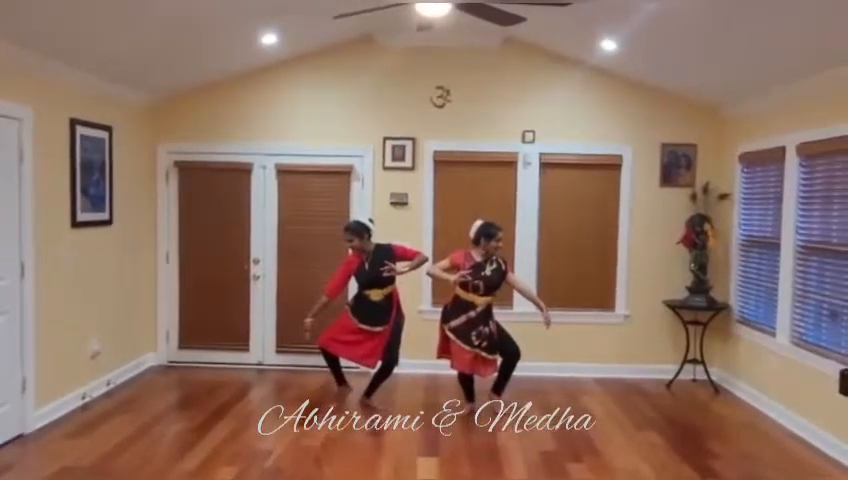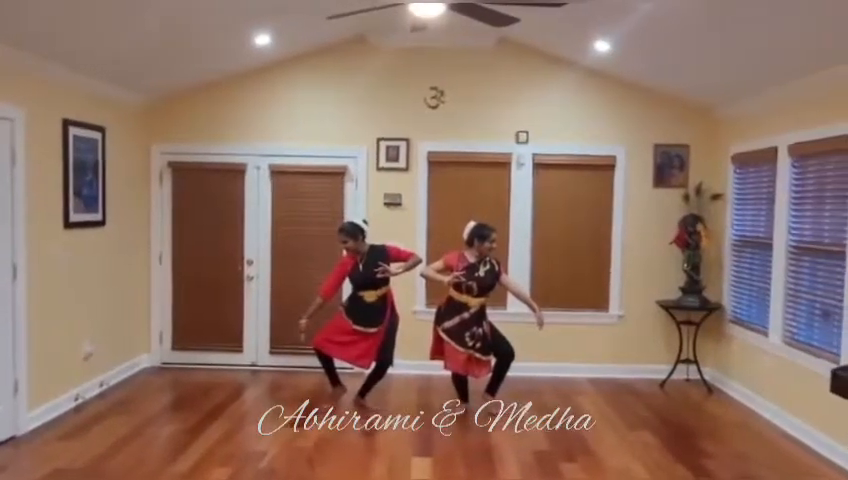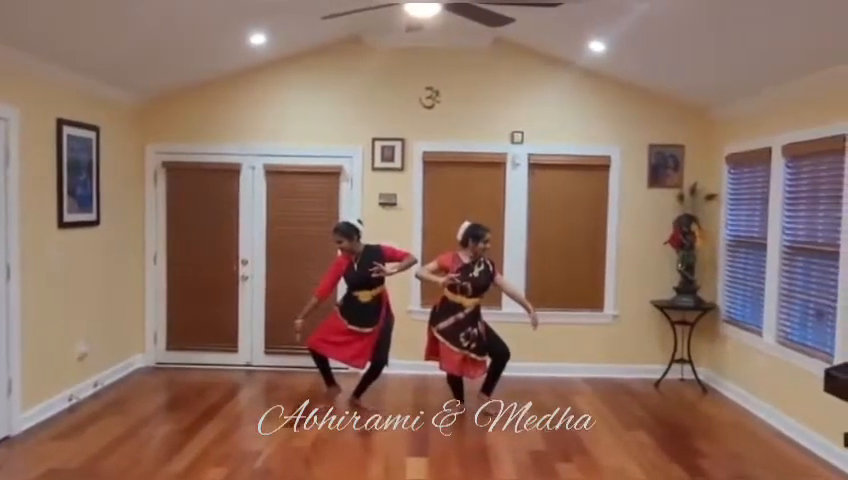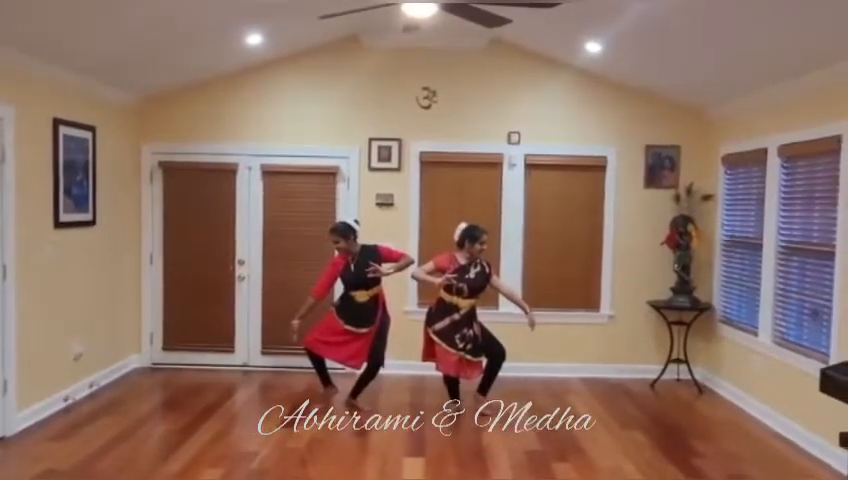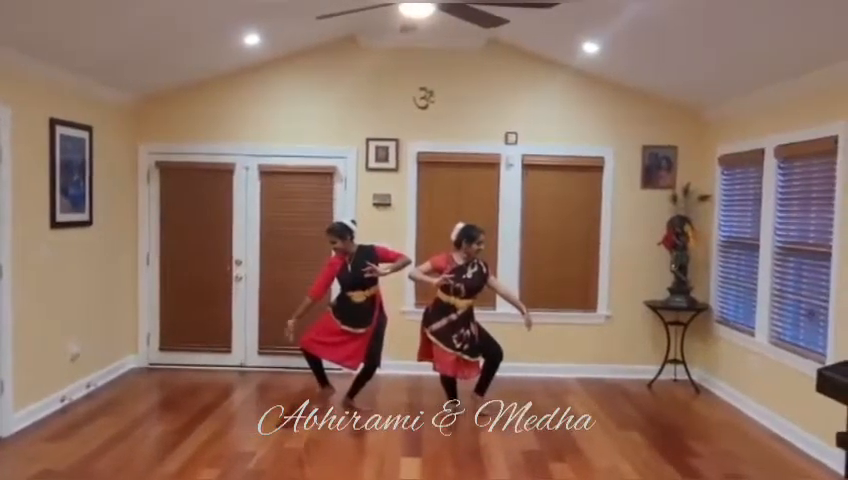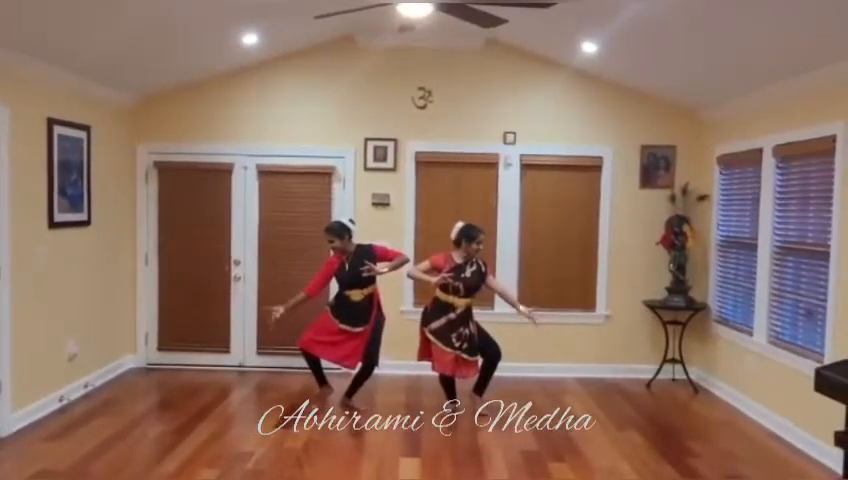
dt=0.3s
person 1, frame 1
left shoulder: (498, 264)
right shoulder: (462, 257)
left elbow: (520, 286)
right elbow: (431, 270)
left wrist: (542, 307)
right wrist: (452, 278)
left hip: (483, 318)
right hip: (459, 317)
left knee: (512, 352)
right knee: (464, 362)
left ankle: (495, 393)
right ankle: (470, 402)
person 1, frame 2
left shoulder: (492, 265)
right shoulder: (456, 259)
left elbow: (513, 287)
right elbow: (425, 271)
left wrist: (535, 308)
right wrist: (445, 279)
left hip: (477, 319)
right hip: (453, 318)
left knee: (506, 353)
right knee: (458, 363)
left ankle: (489, 394)
right ankle: (464, 402)
person 1, frame 3
left shoulder: (486, 265)
right shoulder: (451, 259)
left elbow: (507, 288)
right elbow: (420, 272)
left wrist: (529, 308)
right wrist: (440, 280)
left hip: (472, 320)
right hip: (448, 319)
left knee: (502, 353)
right knee: (453, 363)
left ankle: (485, 394)
right ankle: (459, 403)
person 1, frame 4
left shoulder: (483, 267)
right shoulder: (447, 261)
left elbow: (504, 289)
right elbow: (416, 273)
left wrist: (526, 309)
right wrist: (437, 281)
left hip: (468, 321)
right hip: (444, 320)
left knee: (497, 353)
right knee: (450, 364)
left ankle: (481, 394)
right ankle: (456, 403)
person 1, frame 5
left shoulder: (480, 267)
right shoulder: (444, 261)
left elbow: (501, 289)
right elbow: (413, 273)
left wrist: (523, 309)
right wrist: (434, 281)
left hip: (465, 321)
right hip: (441, 320)
left knee: (495, 354)
right knee: (447, 364)
left ankle: (478, 394)
right ankle: (453, 403)
person 1, frame 6
left shoulder: (479, 266)
right shoulder: (443, 260)
left elbow: (498, 288)
right elbow: (411, 271)
left wrist: (521, 308)
right wrist: (432, 279)
left hip: (463, 320)
right hip: (440, 319)
left knee: (493, 353)
right knee: (445, 363)
left ankle: (477, 395)
right ankle: (452, 403)
person 2, frame 1
left shoulder: (389, 251)
right shoulder: (352, 261)
left elbow: (422, 257)
right elbow: (331, 290)
left wrist: (403, 270)
right wrist: (310, 316)
left hip: (387, 313)
right hip: (360, 311)
left knee: (390, 360)
right knee: (326, 343)
left ankle: (366, 396)
right ankle: (342, 386)
person 2, frame 2
left shoulder: (383, 252)
right shoulder: (346, 262)
left elbow: (416, 258)
right elbow: (326, 292)
left wrist: (398, 270)
right wrist: (305, 318)
left hip: (382, 314)
right hip: (354, 312)
left knee: (384, 361)
right knee: (321, 344)
left ankle: (360, 397)
right ankle: (337, 387)
person 2, frame 3
left shoulder: (378, 252)
right shoulder: (341, 262)
left elbow: (412, 258)
right elbow: (322, 291)
left wrist: (392, 270)
right wrist: (301, 318)
left hip: (377, 314)
right hip: (349, 312)
left knee: (379, 361)
right knee: (315, 343)
left ankle: (356, 397)
right ankle: (331, 386)
person 2, frame 4
left shoulder: (374, 252)
right shoulder: (338, 262)
left elbow: (408, 259)
right elbow: (318, 291)
left wrist: (388, 271)
right wrist: (298, 318)
left hip: (373, 314)
right hip: (345, 311)
left knee: (375, 361)
right knee: (311, 343)
left ankle: (352, 397)
right ankle: (328, 386)
person 2, frame 5
left shoulder: (372, 252)
right shoulder: (335, 263)
left elbow: (405, 259)
right elbow: (316, 291)
left wrist: (385, 271)
right wrist: (295, 318)
left hip: (370, 315)
right hip: (342, 312)
left knee: (372, 362)
right knee: (308, 344)
left ankle: (349, 398)
right ankle: (325, 386)
person 2, frame 6
left shoulder: (370, 251)
right shoulder: (333, 262)
left elbow: (403, 258)
right elbow: (312, 289)
left wrist: (383, 270)
right wrist: (285, 308)
left hip: (368, 314)
right hip: (340, 311)
left knee: (369, 361)
right knee: (307, 344)
left ankle: (347, 397)
right ankle: (324, 386)
